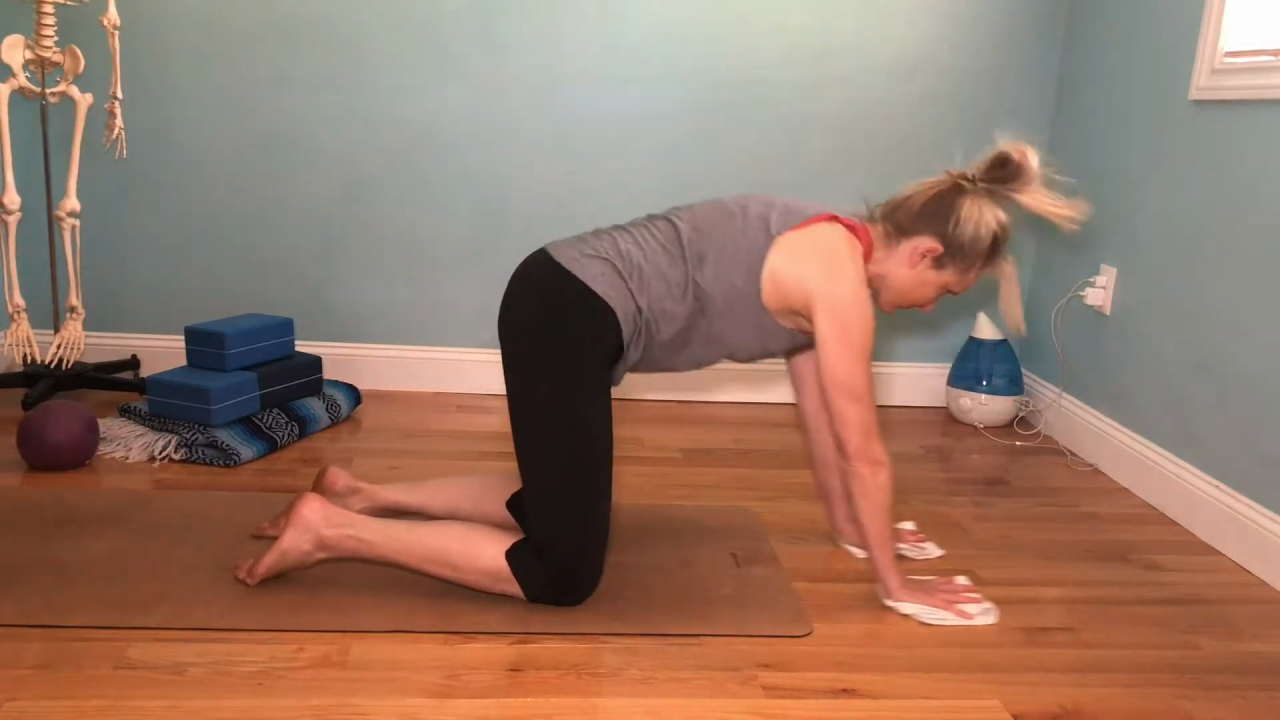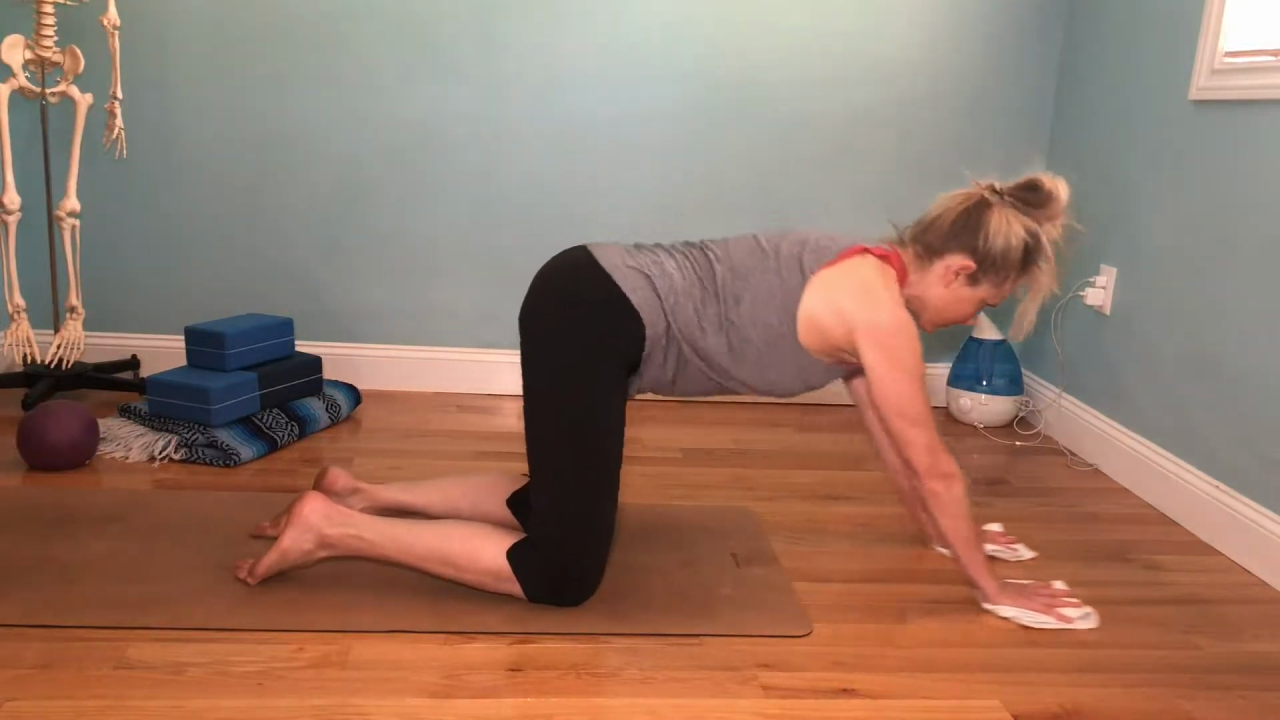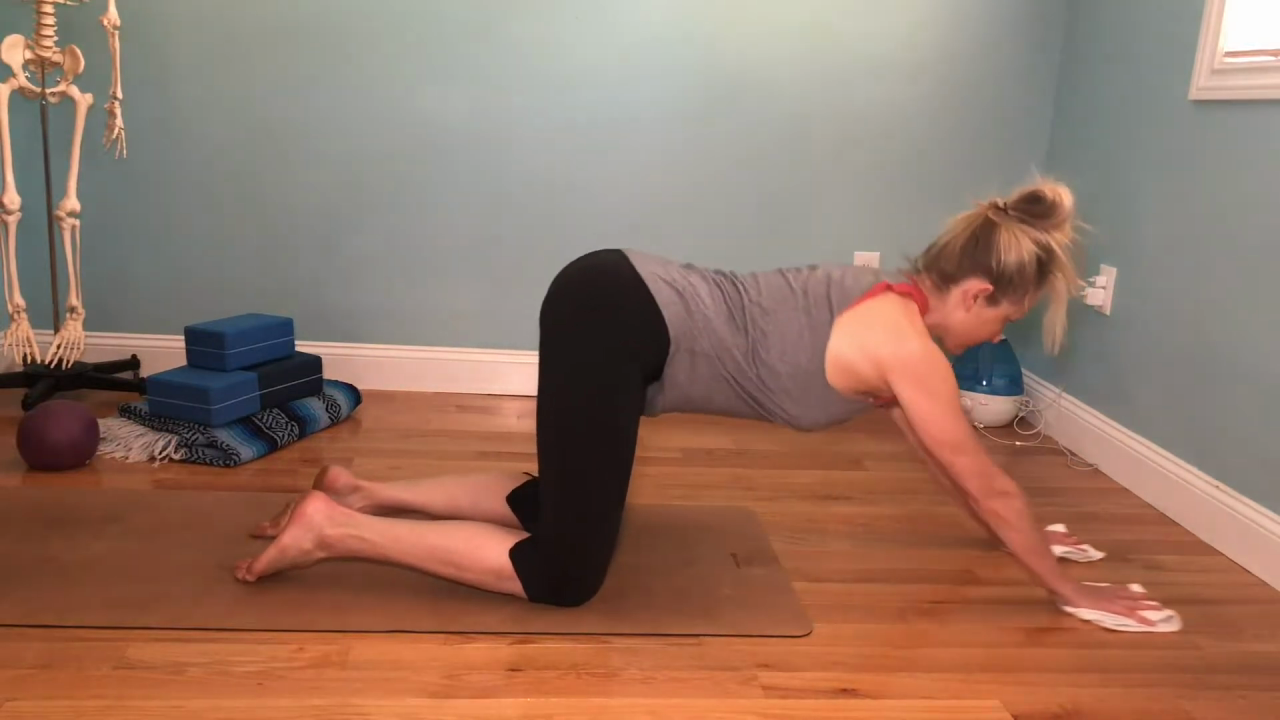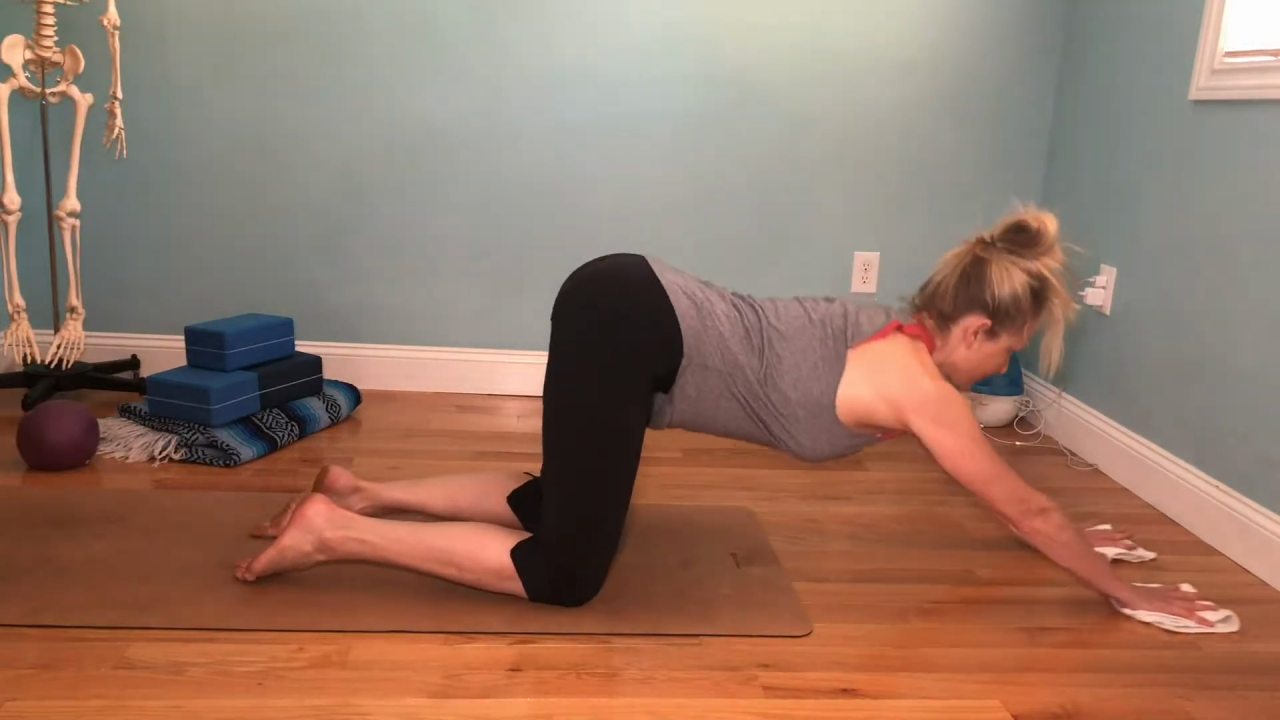
dt=0.2s
person 1, frame 1
left shoulder: (829, 263)
right shoulder: (837, 282)
left elbow: (822, 421)
right elbow: (863, 450)
left wrist: (849, 529)
right wrist: (894, 581)
left hip: (564, 301)
right hip: (568, 315)
left knee: (557, 505)
right knee: (564, 572)
left ankle: (365, 495)
right ankle: (333, 530)
person 1, frame 2
left shoulder: (867, 280)
right shoulder: (880, 311)
left elbow: (892, 440)
right elbow: (934, 467)
left wrist: (943, 530)
right wrist: (991, 584)
left hip: (584, 299)
right hip: (591, 320)
left knee: (554, 507)
right knee: (563, 573)
left ankle: (361, 493)
right ankle: (334, 529)
person 1, frame 3
left shoulder: (891, 305)
right shoulder: (906, 347)
left elbow: (965, 476)
right elbow: (988, 486)
left wrist: (1012, 531)
right wrist: (1068, 587)
left hip: (607, 301)
right hip: (614, 326)
left knee: (560, 502)
right knee: (564, 571)
left ankle: (364, 491)
right ankle: (336, 529)
person 1, frame 4
left shoulder: (899, 336)
right shoulder: (914, 384)
left elbow: (1009, 500)
right elbow: (1025, 508)
left wrist: (1068, 535)
right wrist: (1126, 589)
left hip: (616, 303)
right hip: (625, 330)
left knee: (561, 504)
right knee: (564, 570)
left ankle: (364, 491)
right ankle: (338, 531)
